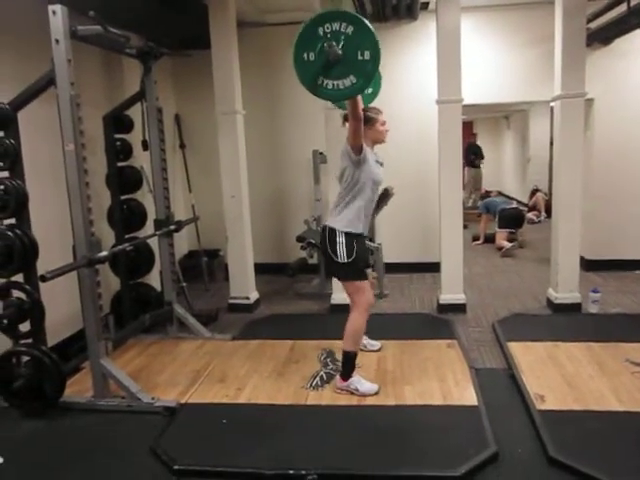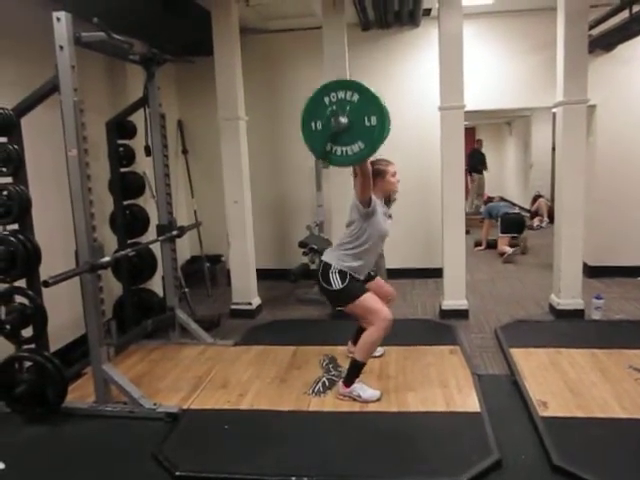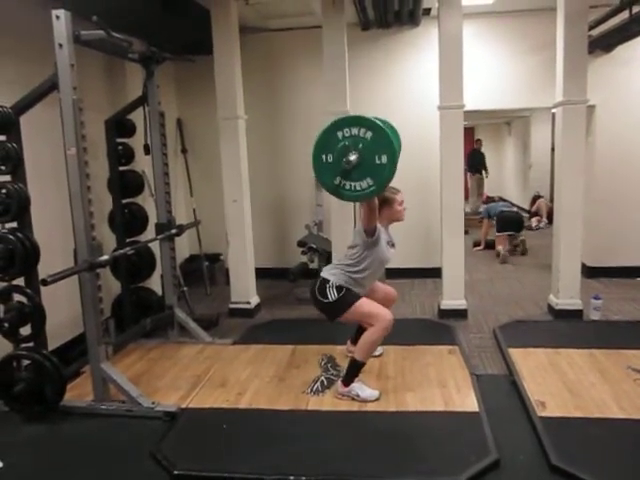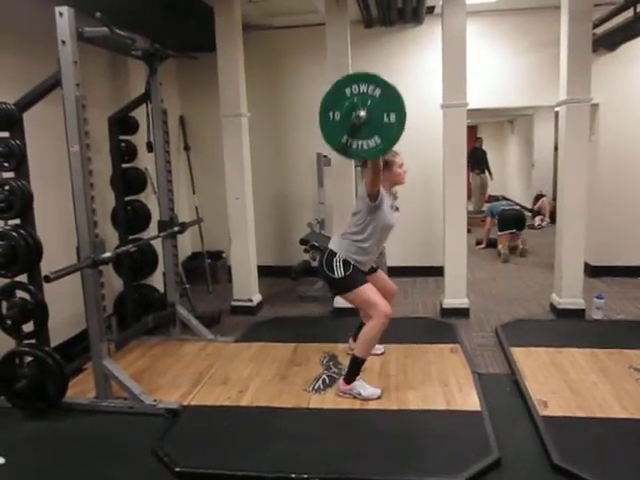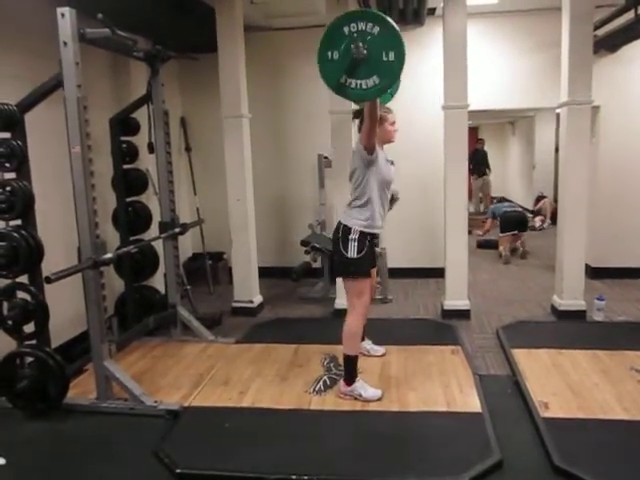
dt=0.4s
person 1, frame 1
left shoulder: (369, 154)
right shoulder: (357, 152)
left elbow: (356, 116)
right elbow: (355, 117)
left hip: (353, 234)
right hip: (340, 236)
left knee: (365, 290)
right knee: (363, 302)
left ankle: (356, 337)
right ankle: (346, 378)
person 1, frame 2
left shoulder: (380, 204)
right shoulder: (367, 204)
left elbow: (366, 172)
right elbow: (364, 172)
left hip: (351, 270)
right hip: (334, 273)
left knee: (387, 296)
right knee: (383, 318)
left ankle: (356, 344)
right ankle: (349, 385)
person 1, frame 3
left shoulder: (383, 229)
right shoulder: (372, 231)
left elbow: (371, 204)
right elbow: (369, 202)
left hip: (345, 284)
right hip: (330, 289)
left knee: (389, 296)
right knee: (384, 320)
left ankle: (355, 344)
right ankle: (347, 384)
person 1, frame 4
left shoulder: (386, 194)
right shoulder: (374, 196)
left elbow: (377, 166)
right elbow: (373, 167)
left hip: (356, 260)
right hip: (339, 262)
left knee: (388, 292)
right knee: (381, 313)
left ankle: (358, 341)
right ankle: (349, 382)
person 1, frame 5
left shoulder: (378, 152)
right shoulder: (366, 151)
left elbow: (375, 119)
right elbow: (371, 118)
left hip: (365, 232)
right hip: (354, 233)
left knee: (368, 292)
right knee: (358, 305)
left ankle: (359, 341)
right ankle: (349, 383)
